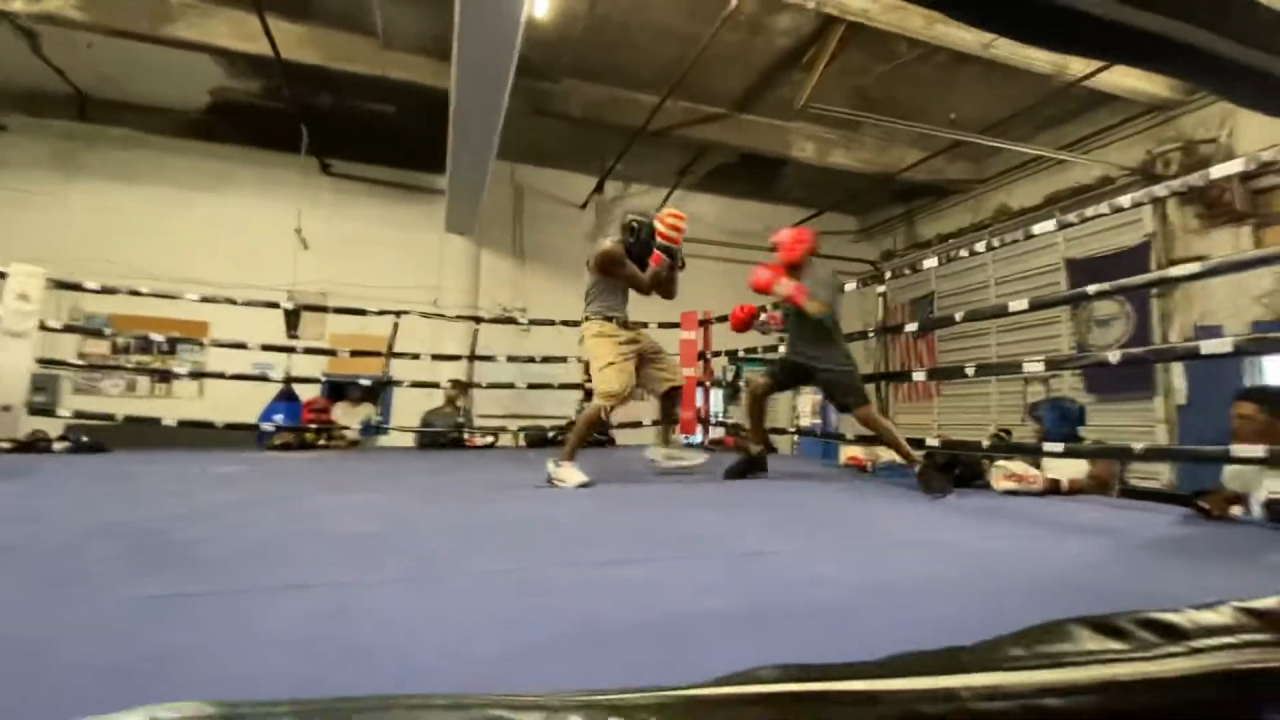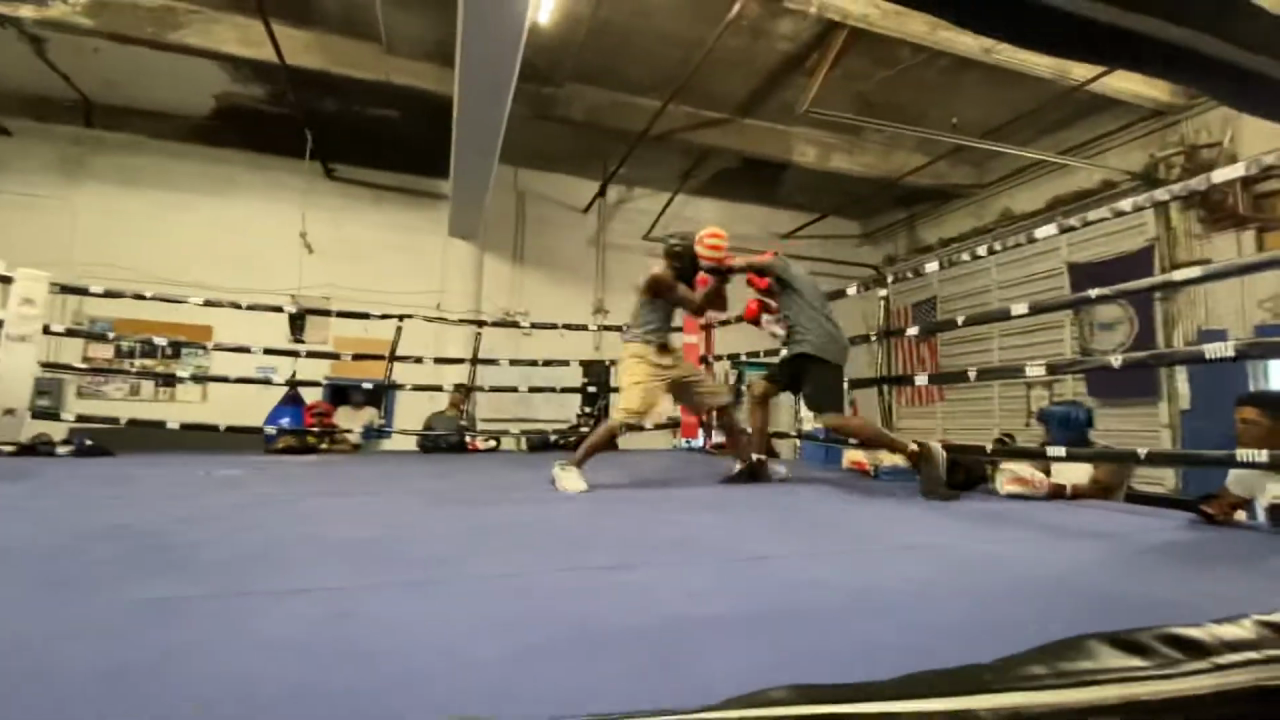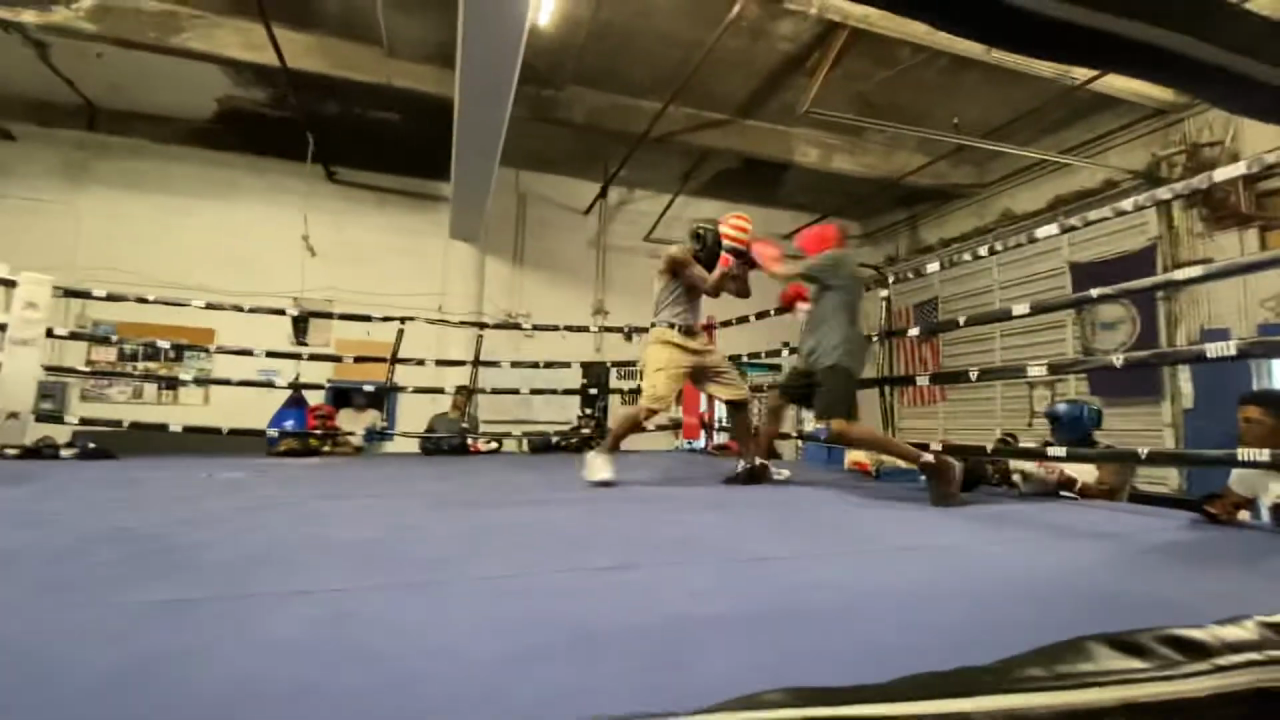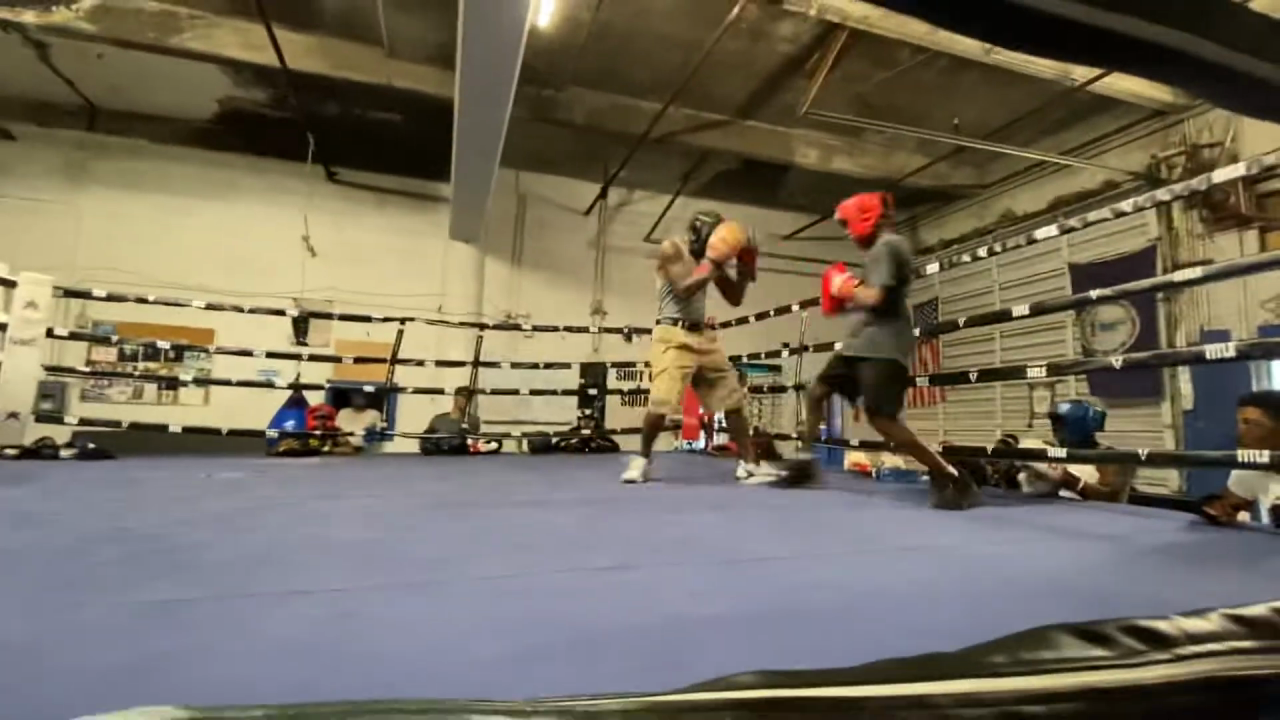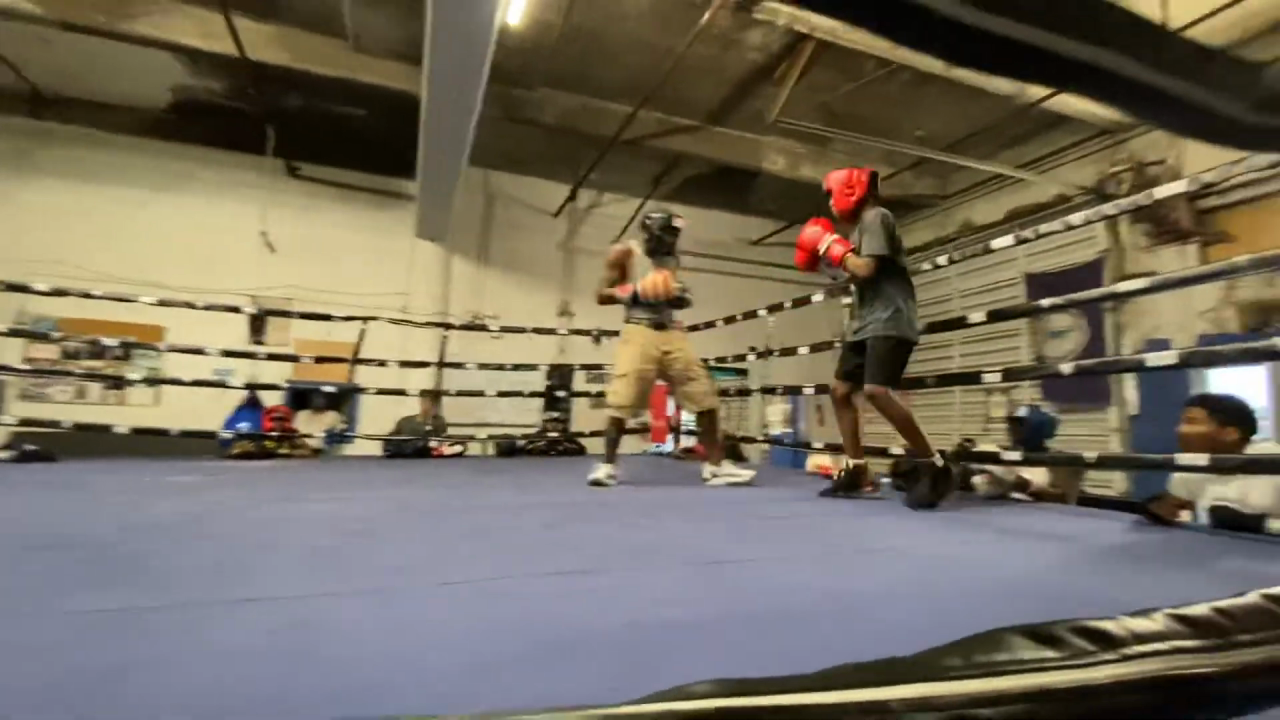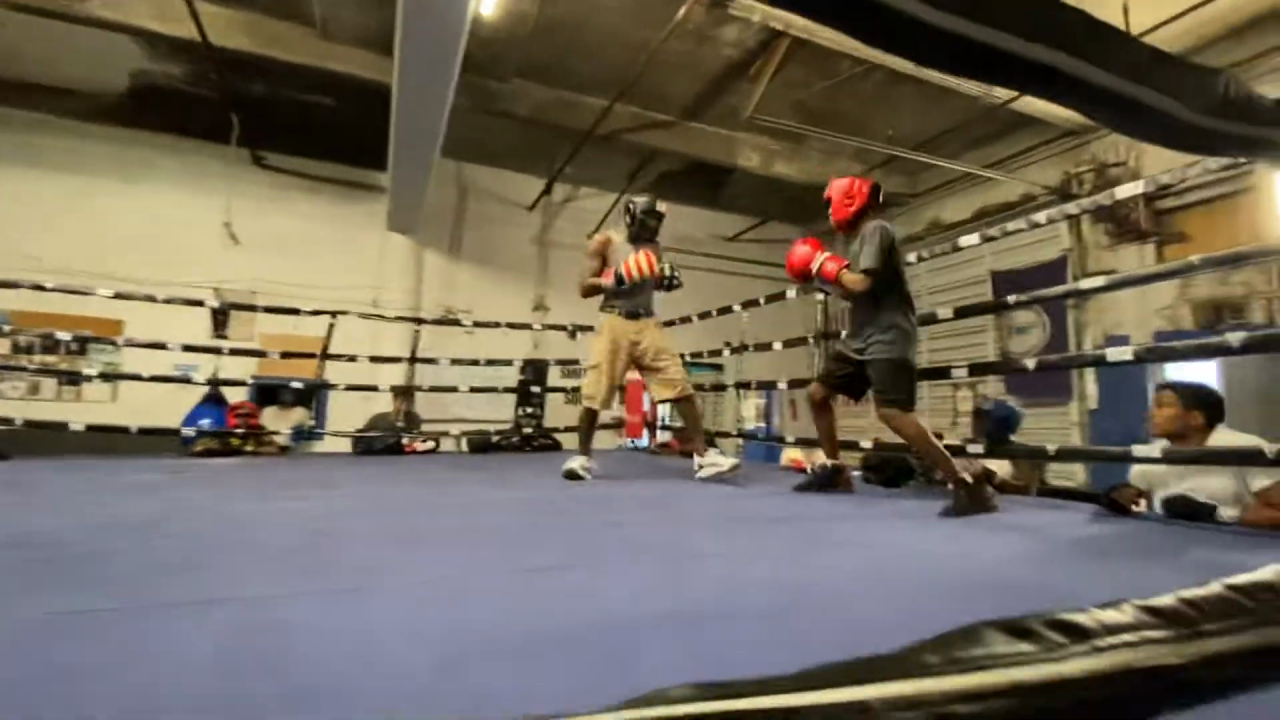
dt=0.2s
person 1, frame 1
left shoulder: (824, 276)
right shoulder: (785, 277)
left elbow: (819, 311)
left wrist: (788, 290)
right wrist: (762, 321)
left hip: (831, 358)
right hip: (798, 356)
left knee: (864, 414)
right knee: (756, 387)
left ankle: (921, 468)
right ankle: (754, 456)
person 1, frame 2
left shoulder: (781, 264)
right shoulder: (787, 289)
left elbow: (743, 264)
left wrist: (722, 261)
right wrist: (772, 321)
left hip: (818, 350)
right hip: (805, 352)
left knee: (832, 420)
right knee: (758, 391)
left ankle: (920, 454)
right ankle: (757, 465)
person 1, frame 3
left shoulder: (837, 259)
right shoulder: (839, 274)
left elbow: (783, 272)
left wrist: (762, 252)
right wrist: (806, 304)
left hip: (836, 356)
right hip: (818, 355)
left knee: (839, 428)
right knee: (775, 403)
right ankle: (758, 466)
person 1, frame 4
left shoulder: (889, 246)
right shoulder: (880, 251)
left elbow: (874, 298)
left wrist: (844, 286)
right wrist: (846, 302)
left hip: (884, 346)
right hip: (860, 344)
left knee: (881, 418)
right knee: (815, 393)
left ankle: (950, 478)
right ankle: (804, 464)
person 1, frame 5
left shoulder: (876, 218)
right shoulder: (862, 225)
left elbow: (866, 269)
left wrist: (831, 246)
right wrist: (825, 260)
left hip: (890, 321)
right hip: (866, 324)
left knee: (875, 391)
right knee: (840, 392)
left ankle: (936, 468)
right ankle: (857, 473)
person 1, frame 6
left shoulder: (876, 230)
right shoulder: (856, 238)
left elbow: (862, 284)
left wrist: (824, 264)
right wrist: (818, 276)
left hip: (888, 339)
right hip: (858, 339)
left knee: (891, 412)
right knee: (817, 395)
right ankle: (833, 470)
person 2, frame 1
left shoulder: (635, 256)
right shoulder: (609, 250)
left elbow: (668, 293)
right elbow: (645, 287)
left wrist: (673, 258)
right wrist: (662, 251)
left hip: (627, 331)
right hip: (603, 331)
left knee: (672, 380)
right knee: (609, 396)
left ankle: (666, 447)
right ankle: (562, 464)
person 2, frame 2
left shoulder: (679, 278)
right shoulder: (660, 275)
left elbow: (719, 305)
right elbow: (696, 307)
left wrist: (718, 276)
right wrist: (710, 272)
left hip: (666, 353)
right hip: (642, 354)
left knee: (719, 397)
right knee: (627, 414)
left ankle: (746, 464)
right ankle: (568, 468)
person 2, frame 3
left shoulder: (704, 263)
right shoulder: (677, 255)
left elbow: (743, 292)
right elbow: (712, 289)
left wrist: (742, 258)
right wrist: (730, 254)
left hip: (696, 340)
right hip: (668, 339)
left knee: (737, 395)
right knee: (652, 402)
left ankle: (749, 463)
right ankle: (602, 455)
person 2, frame 4
left shoulder: (710, 257)
right shoulder: (671, 248)
left elbow: (734, 299)
right elbow: (684, 289)
left wrist: (745, 267)
right wrist: (712, 261)
left hip: (702, 335)
right hip: (673, 335)
left knee: (733, 398)
right knee: (664, 402)
left ankle: (750, 465)
right ankle: (642, 459)
person 2, frame 5
left shoulder: (670, 260)
right shoulder: (623, 253)
right elbow: (602, 295)
left wrist: (679, 296)
right wrist: (632, 293)
left hip: (672, 335)
right hip: (639, 334)
left knee: (704, 397)
right knee: (621, 403)
left ankle: (715, 466)
right ankle: (608, 465)
person 2, frame 6
left shoulder: (653, 248)
right shoulder: (604, 242)
right elbow: (585, 288)
left wrist: (668, 279)
right wrist: (615, 278)
left hip: (647, 325)
right hip: (615, 324)
left knee: (679, 385)
right knee: (594, 394)
left ankle: (703, 456)
right ankle: (583, 458)
